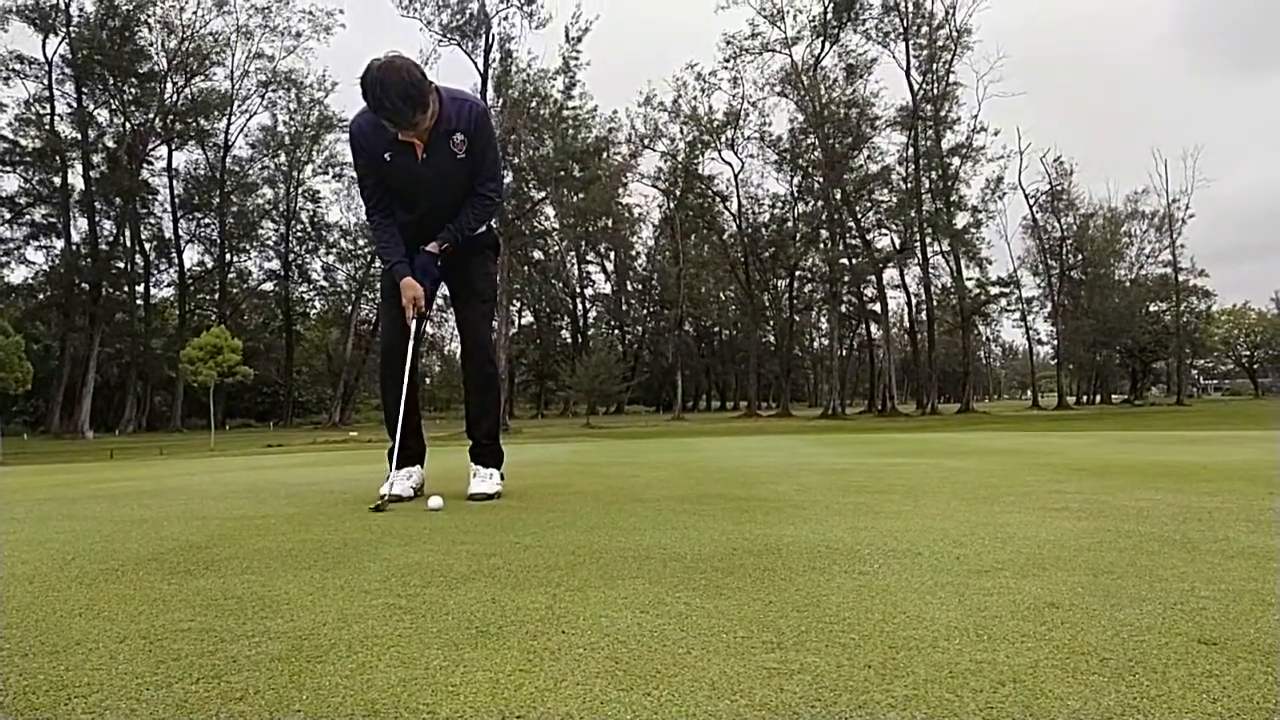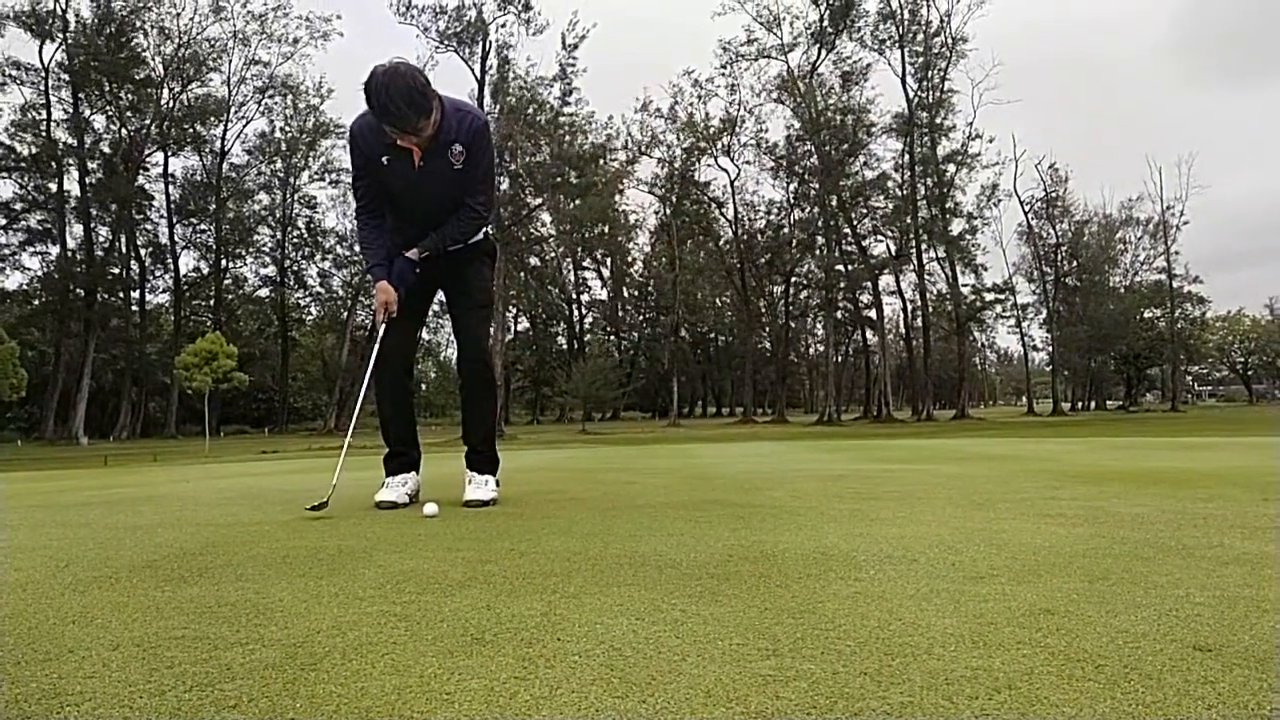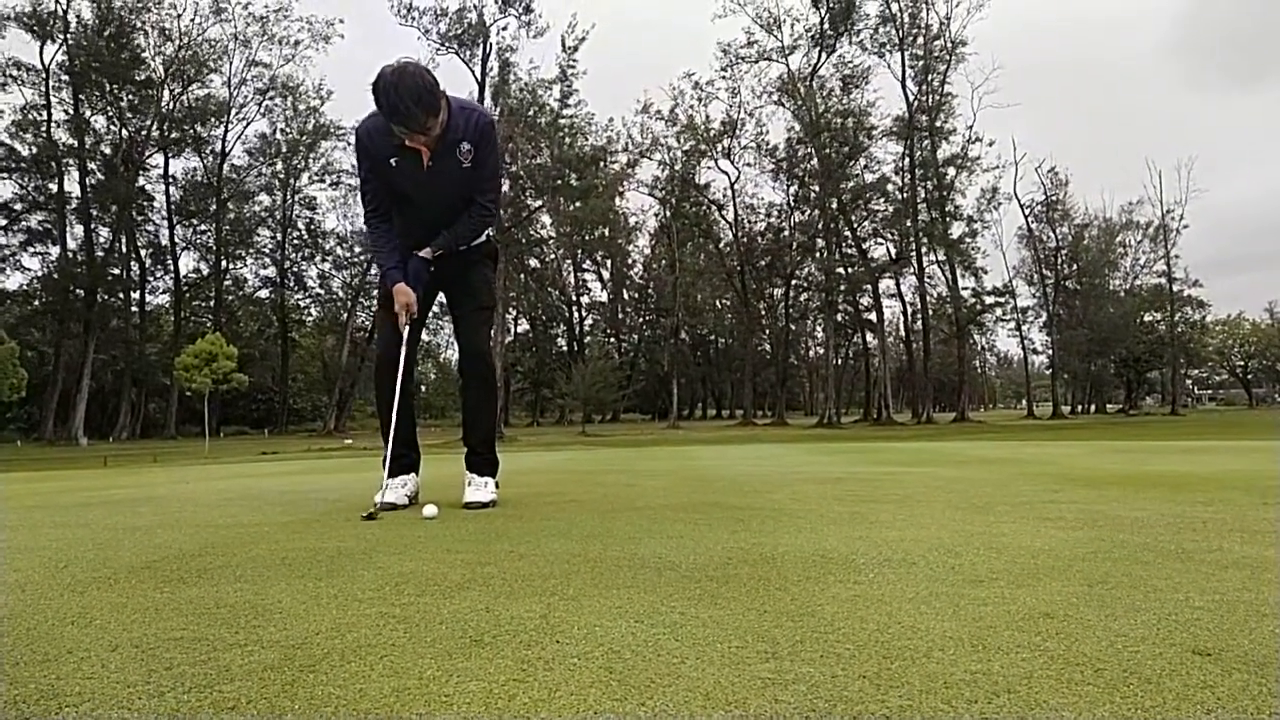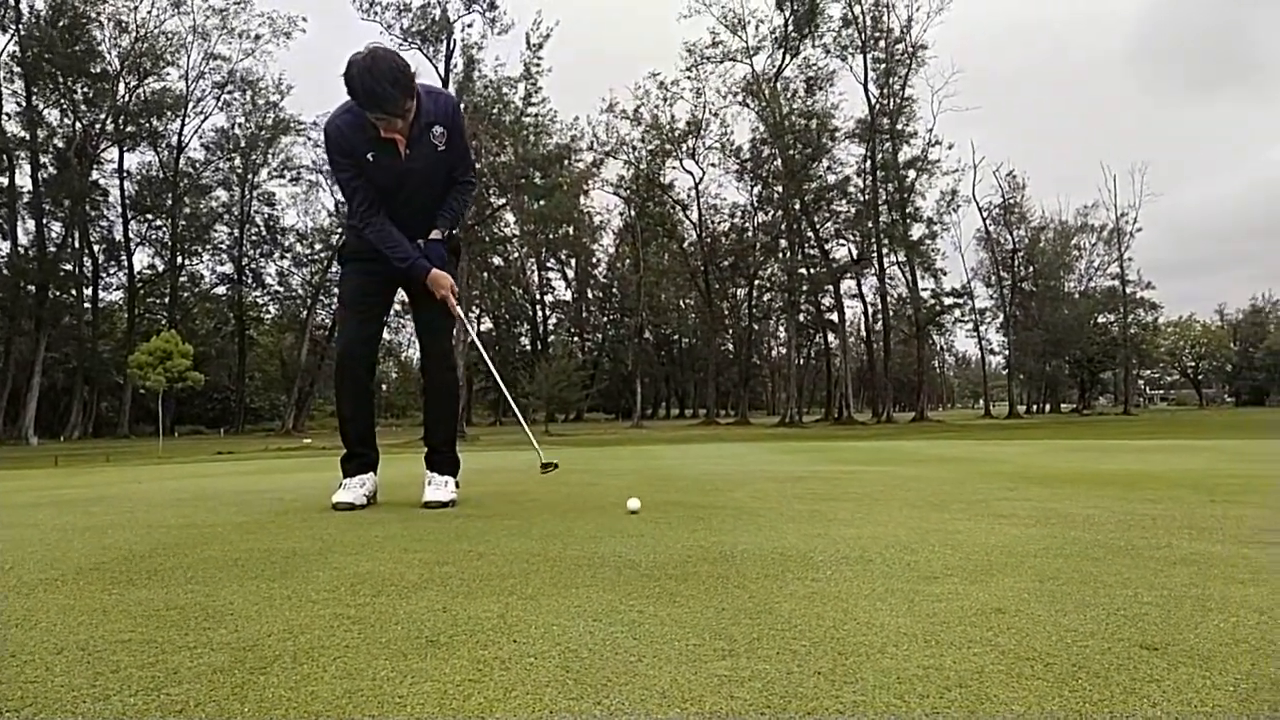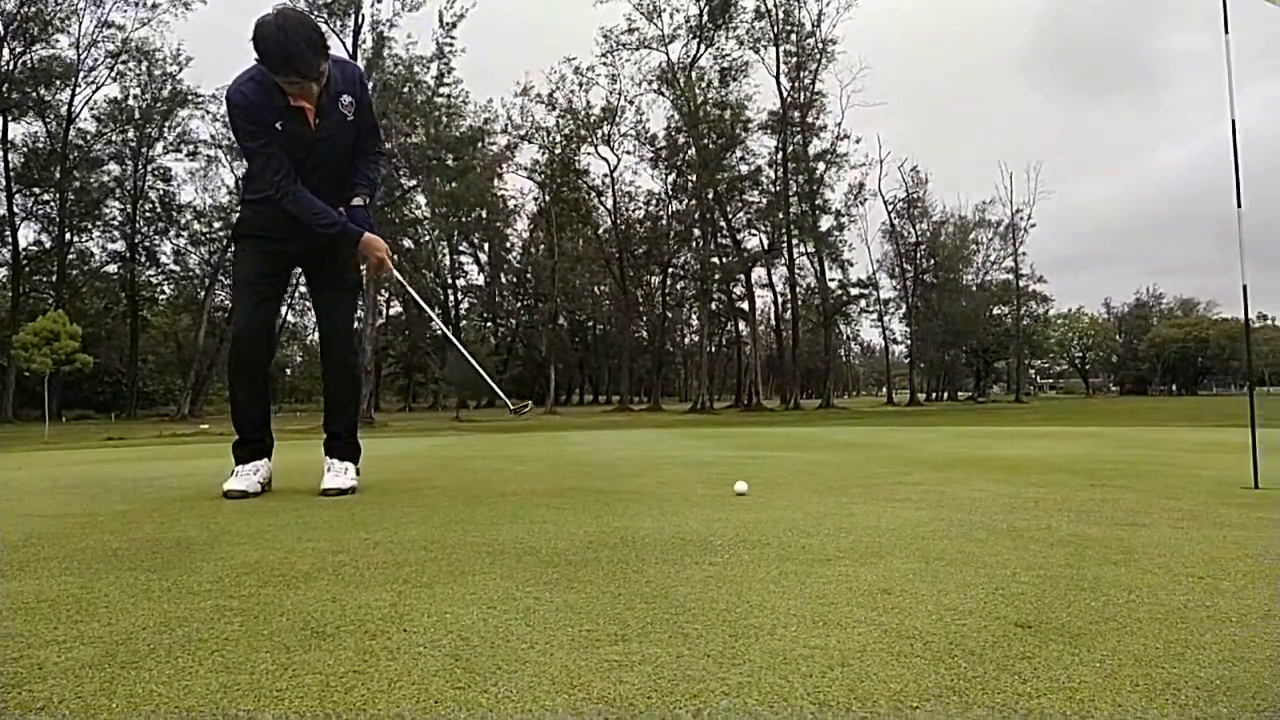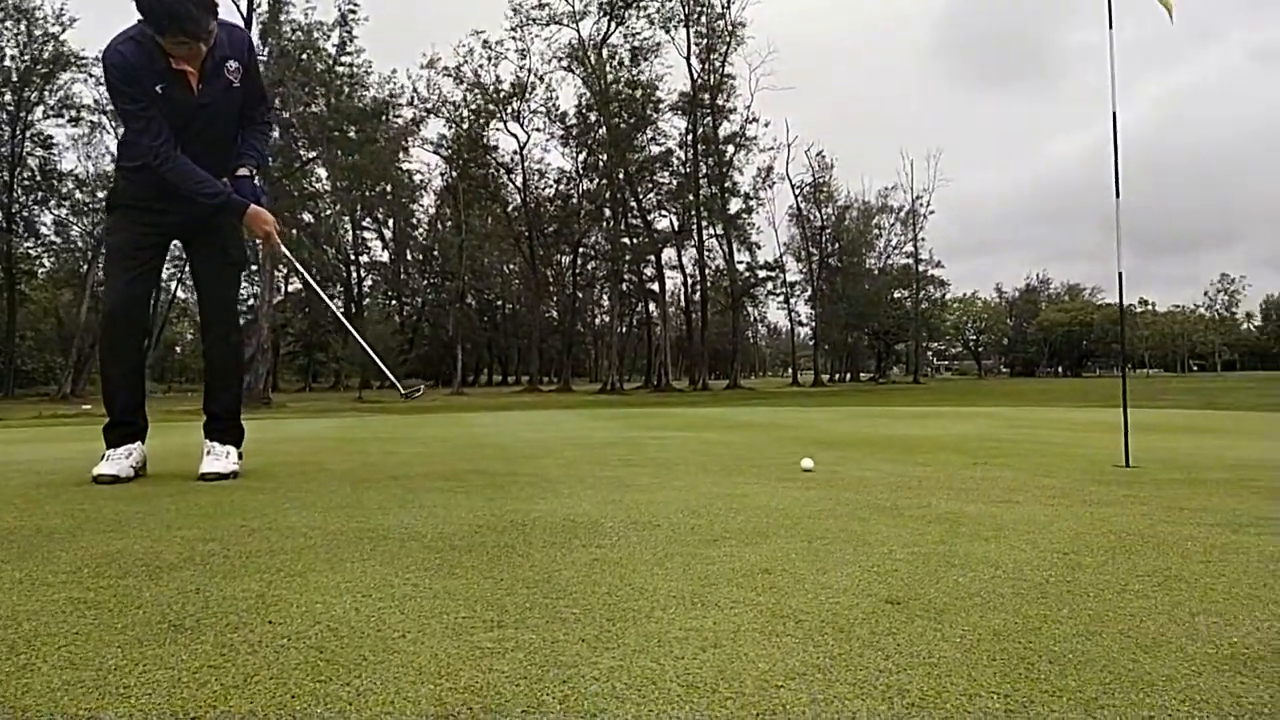
dt=0.4s
person 1, frame 1
left shoulder: (471, 113)
right shoulder: (364, 131)
left elbow: (489, 195)
right elbow: (378, 212)
left wrist: (440, 246)
right wrist: (402, 274)
left hip: (467, 243)
right hip: (405, 250)
left knee: (478, 345)
right knee: (394, 349)
left ankle: (487, 462)
right ankle: (407, 463)
person 1, frame 2
left shoulder: (471, 125)
right shoulder: (364, 134)
left elbow: (478, 209)
right elbow: (368, 213)
left wrist: (419, 254)
right wrist: (380, 276)
left hip: (464, 252)
right hip: (400, 256)
left knee: (475, 352)
right knee: (391, 355)
left ankle: (482, 469)
right ankle: (402, 469)
person 1, frame 3
left shoulder: (477, 123)
right shoulder: (371, 135)
left elbow: (487, 205)
right elbow: (377, 217)
left wrist: (433, 254)
right wrist: (395, 280)
left hip: (466, 253)
right hip: (403, 257)
left knee: (476, 354)
right knee: (390, 356)
left ankle: (481, 471)
right ankle: (402, 471)
person 1, frame 4
left shoulder: (444, 107)
right shoulder: (341, 130)
left elbow: (463, 179)
right elbow: (366, 217)
left wrist: (439, 237)
right wrist: (422, 271)
left hip: (433, 247)
right hip: (370, 252)
left knee: (439, 354)
right knee: (353, 354)
left ankle: (442, 470)
right ankle: (360, 470)
person 1, frame 5
left shoulder: (349, 78)
right shoulder: (245, 96)
left elbow: (370, 148)
right elbow: (282, 187)
left wrist: (359, 203)
right wrist: (356, 236)
left hip: (335, 225)
right hip: (267, 227)
left knee: (339, 337)
right knee: (248, 336)
left ankle: (342, 456)
right ankle: (253, 457)
person 1, frame 6
left shoulder: (237, 42)
right shoulder: (123, 58)
left elbow: (258, 116)
right elbow: (161, 154)
left wrist: (245, 173)
right wrist: (240, 206)
left hip: (217, 196)
right hip: (143, 197)
left knee: (220, 312)
right knee: (121, 311)
left ankle: (223, 439)
right ankle: (126, 440)
